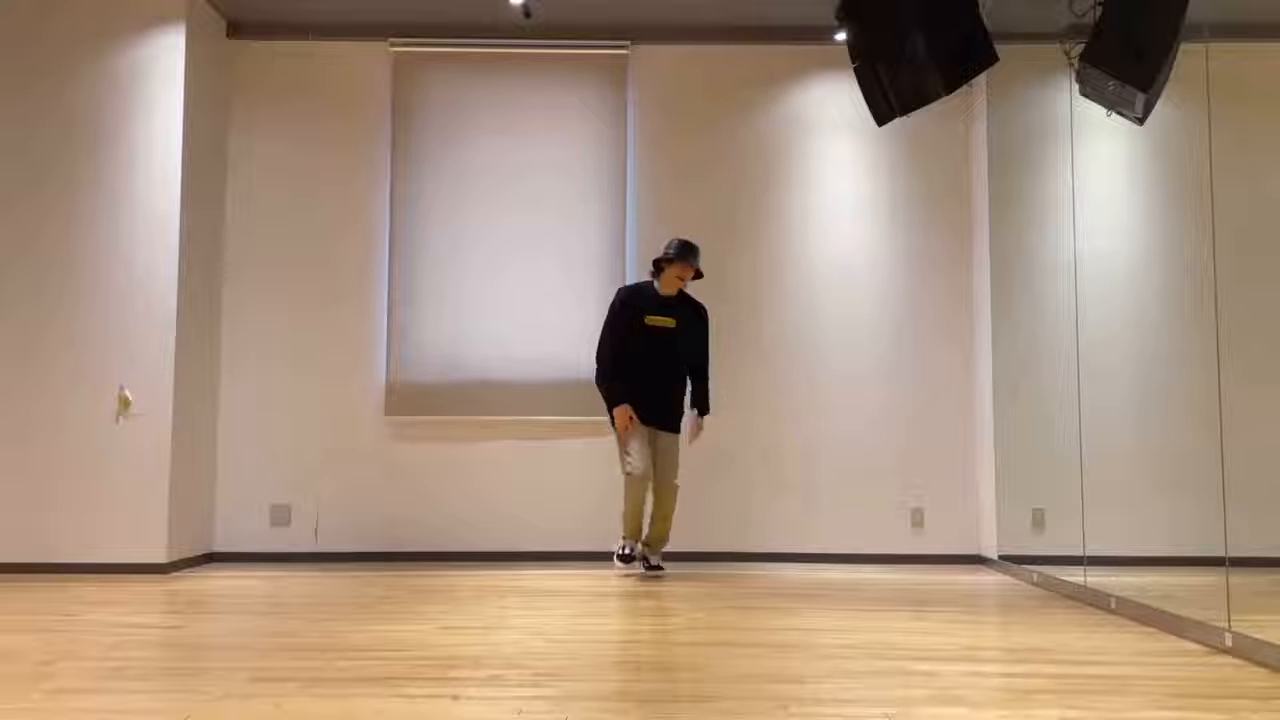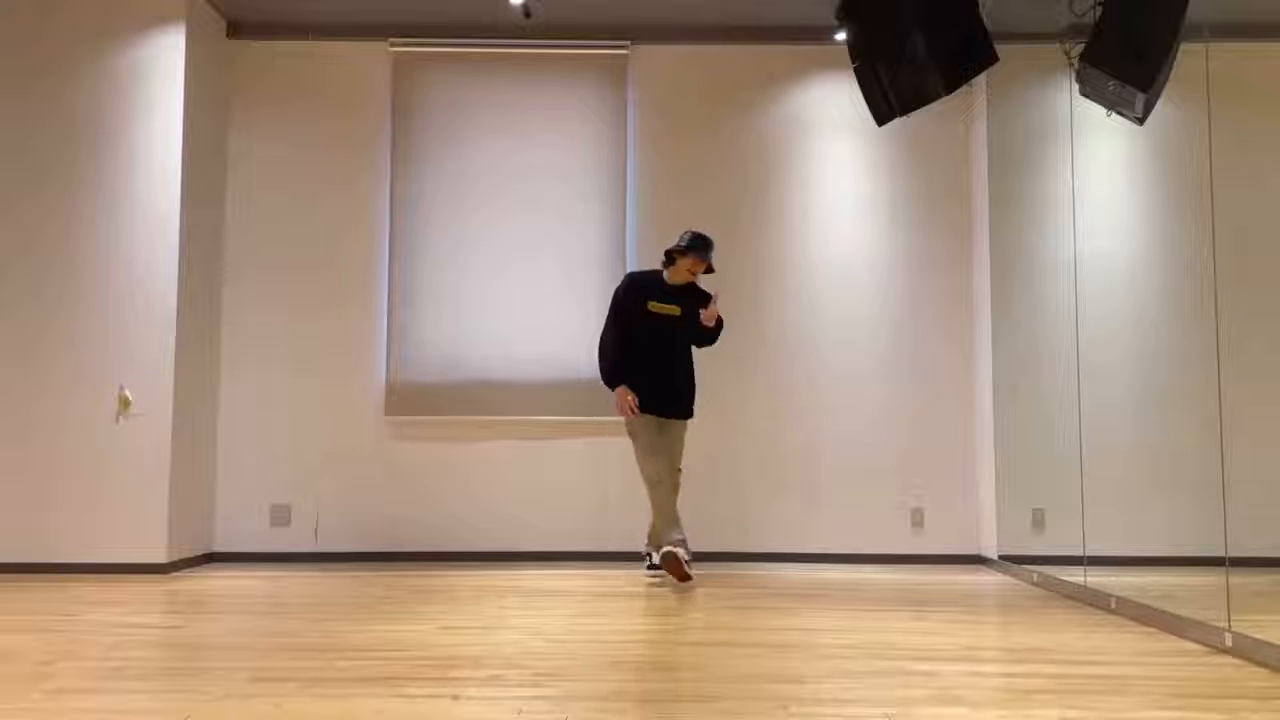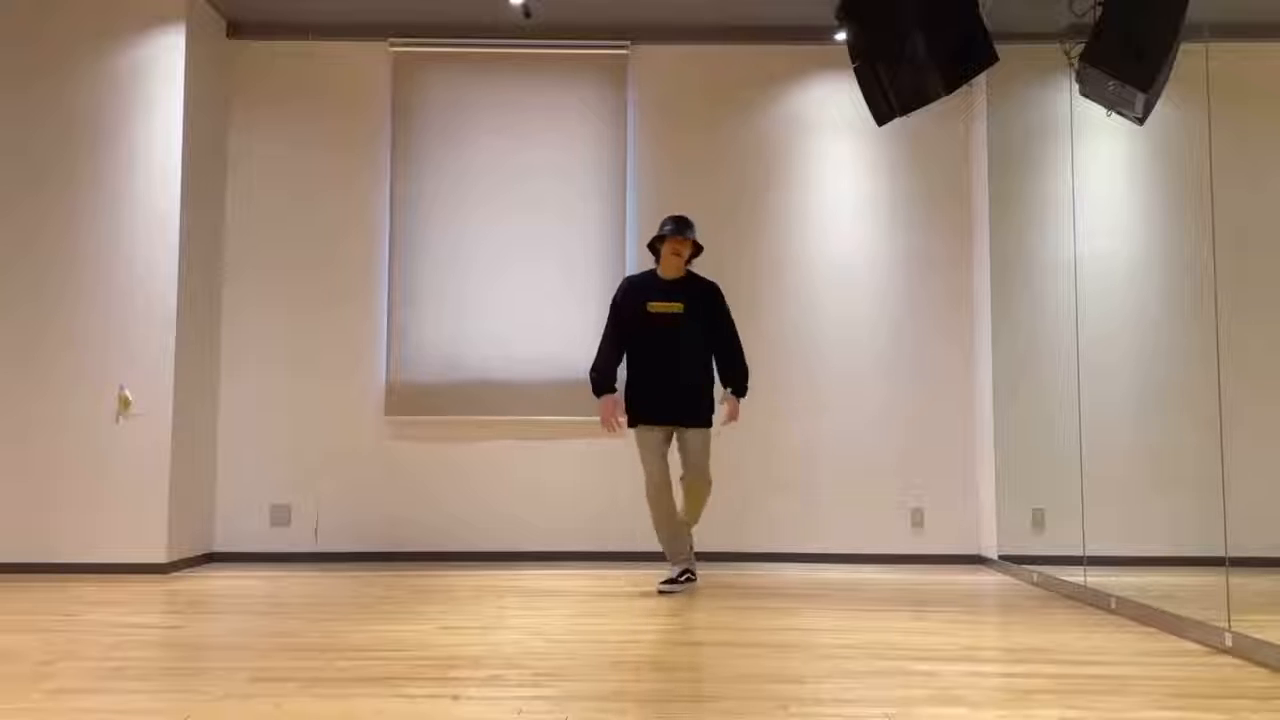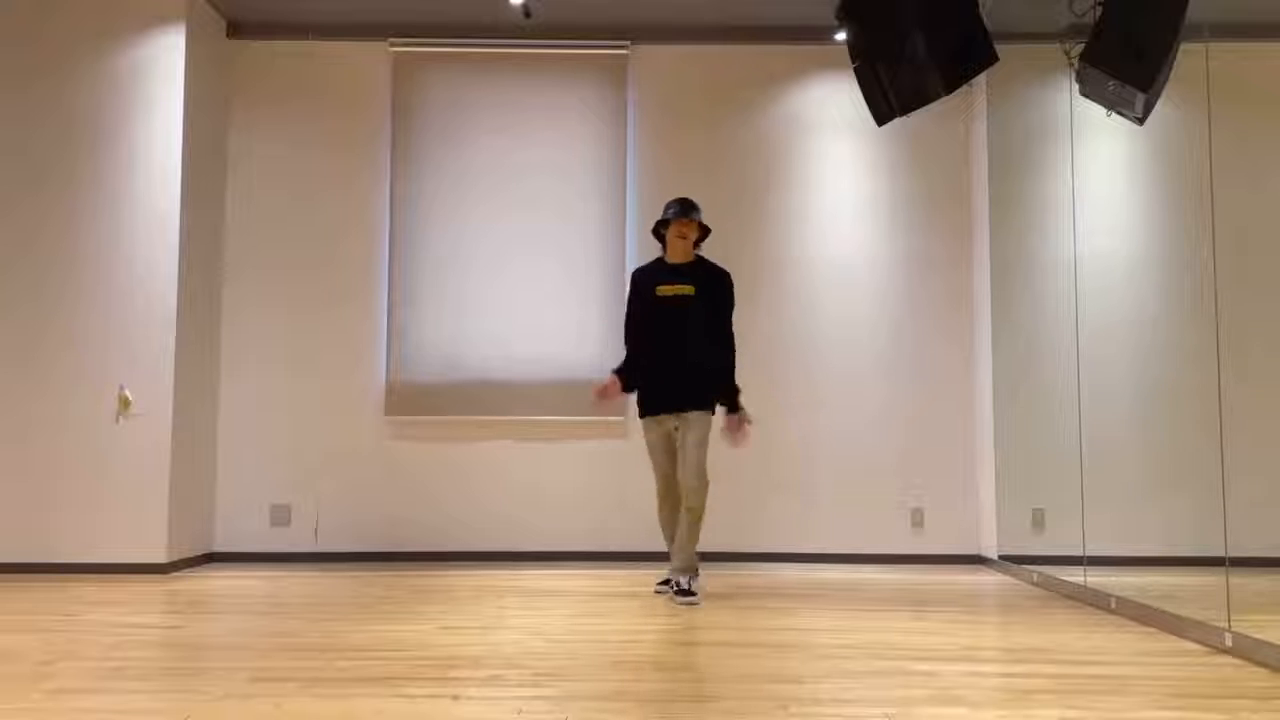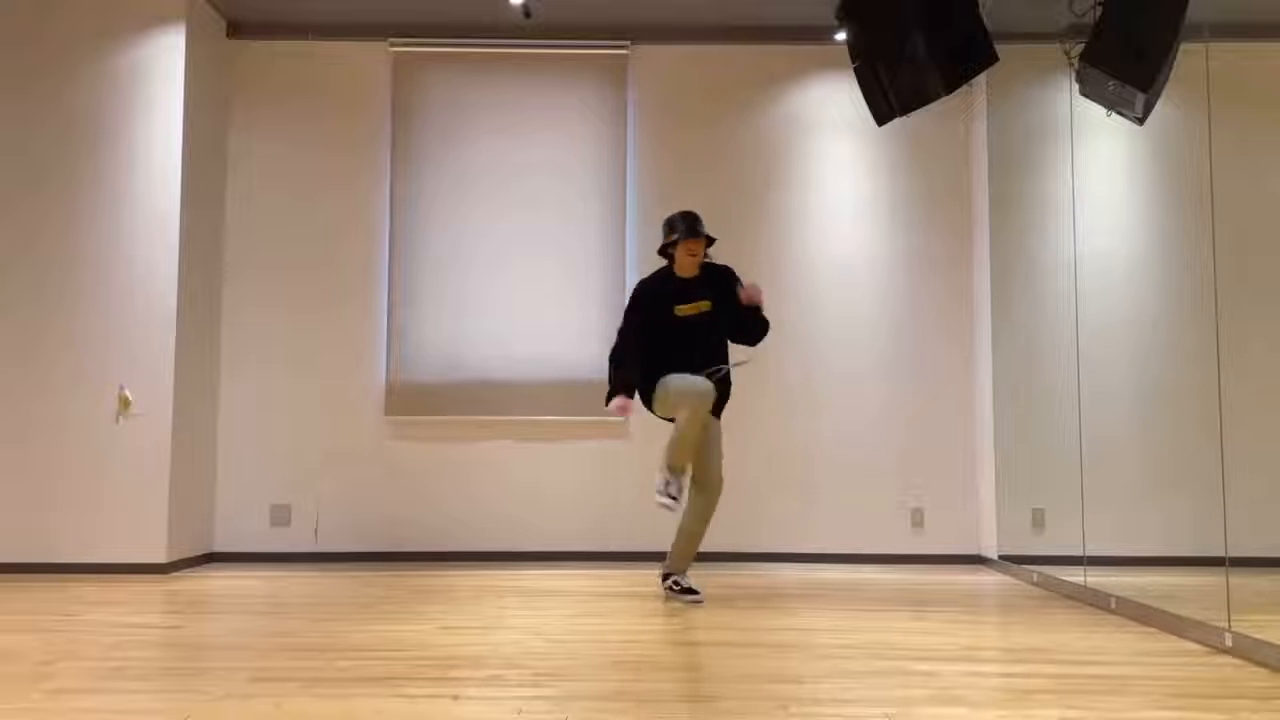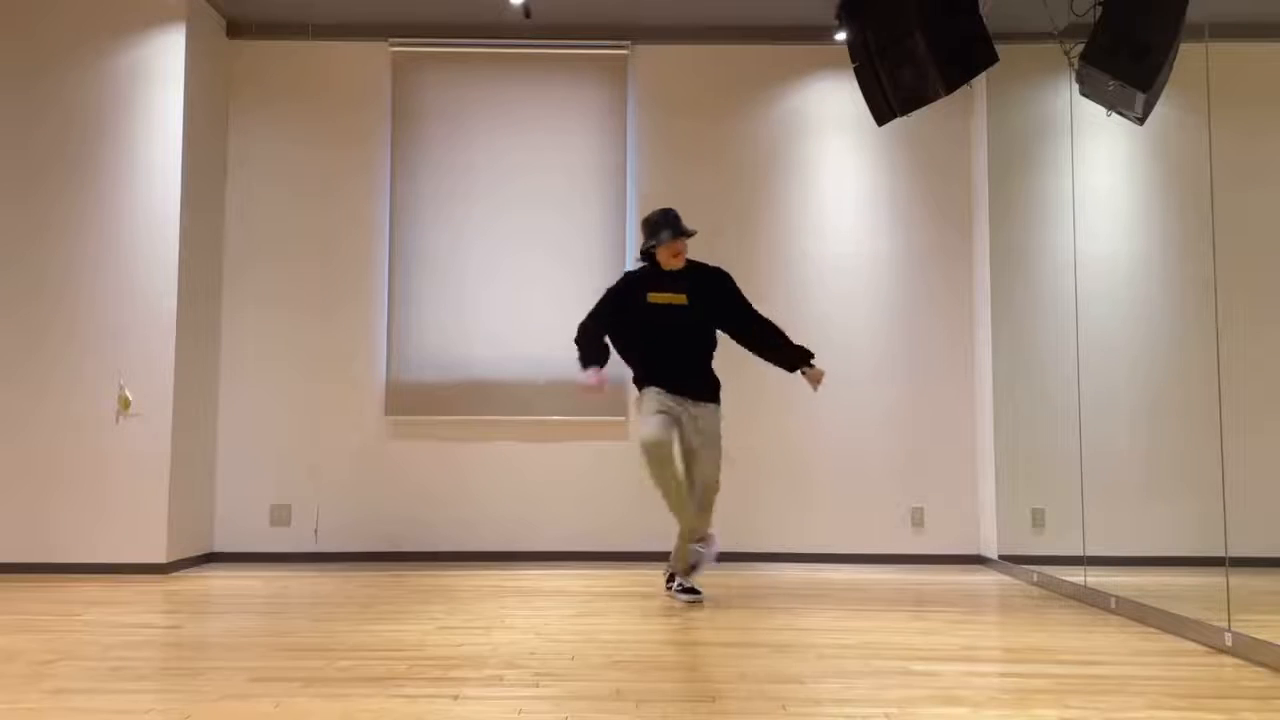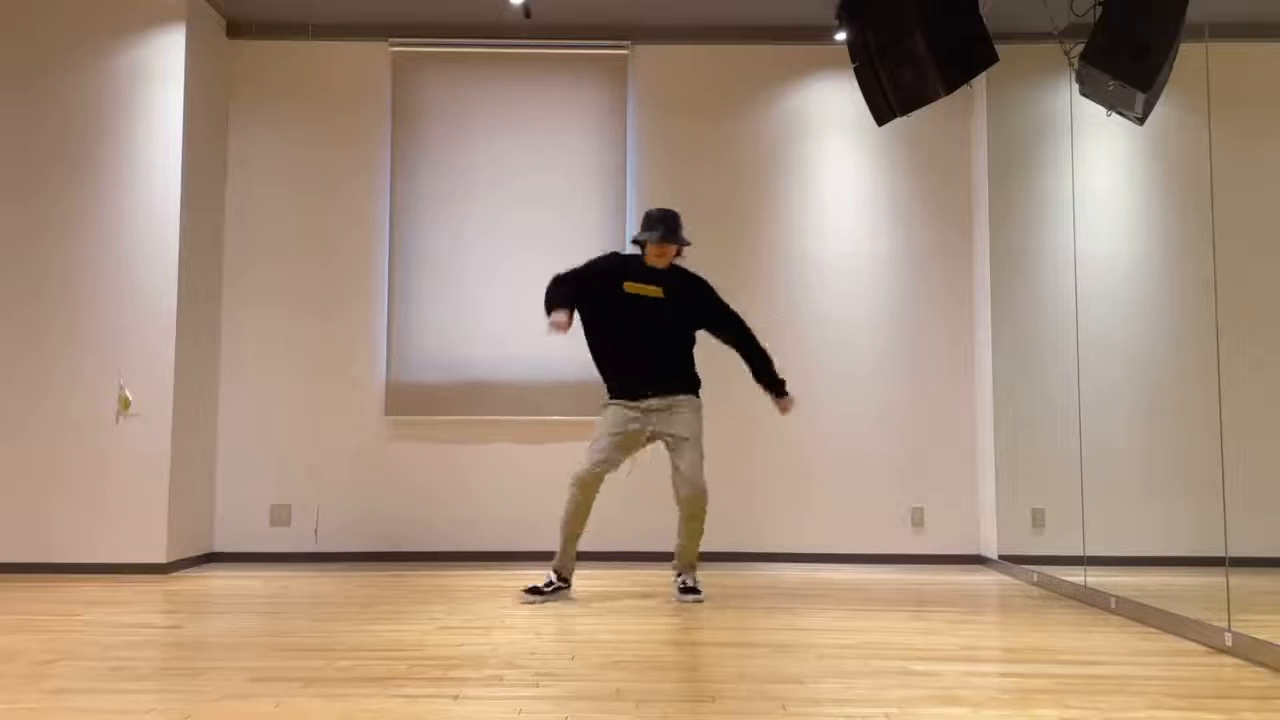
dt=0.3s
person 1, frame 1
left shoulder: (694, 313)
right shoulder: (629, 298)
left elbow: (698, 369)
right elbow: (607, 356)
left wrist: (700, 412)
right wrist: (616, 401)
left hip: (668, 413)
right hip: (630, 407)
left knee: (666, 486)
right knee: (638, 471)
left ankle: (652, 550)
right ankle: (630, 540)
person 1, frame 2
left shoulder: (700, 298)
right shoulder: (635, 285)
left elbow: (702, 340)
right elbow: (611, 339)
left wrist: (712, 325)
right wrist: (617, 383)
left hip: (677, 399)
right hip: (639, 397)
left knee: (669, 475)
right knee: (656, 473)
left ankle: (656, 547)
right ankle: (674, 547)
person 1, frame 3
left shoulder: (707, 293)
right shoulder: (633, 289)
left elbow: (726, 345)
right elbow: (612, 343)
left wrist: (735, 390)
right wrist: (605, 390)
left hip: (694, 406)
right hip: (647, 407)
left knee: (698, 482)
right knee: (657, 484)
left ankle: (680, 533)
right ankle: (681, 565)
person 1, frame 4
left shoulder: (716, 281)
right shoulder: (644, 277)
left elbow: (721, 347)
right elbow: (637, 342)
left wrist: (733, 405)
right wrist: (622, 378)
left hip: (696, 397)
right hip: (654, 398)
left knee: (692, 482)
right knee: (668, 486)
left ankle: (685, 573)
right ankle: (680, 566)
person 1, frame 5
left shoulder: (723, 280)
right shoulder: (651, 291)
left elbow: (750, 334)
right elbow: (627, 347)
left wrist: (752, 307)
right wrist: (620, 392)
left hip: (708, 399)
right hip: (664, 387)
left knee: (710, 486)
right knee: (699, 390)
left ankle: (675, 573)
right ankle: (672, 472)
person 1, frame 6
left shoulder: (711, 281)
right shoulder: (633, 286)
left elbow: (752, 326)
right elbow: (590, 329)
left wrist: (801, 361)
right wrist: (593, 364)
left hip: (703, 398)
right hip: (657, 389)
left knee: (704, 487)
right knee: (653, 441)
left ankle: (679, 572)
right ankle: (698, 537)
person 1, frame 7
left shoulder: (689, 287)
right shoulder: (612, 269)
left elbow: (737, 333)
right elbow: (563, 284)
left wrist: (774, 387)
right wrist: (561, 308)
left hip: (678, 402)
right hip: (627, 402)
left knee: (692, 492)
right knee: (586, 477)
left ankle: (686, 573)
right ankle: (561, 575)
